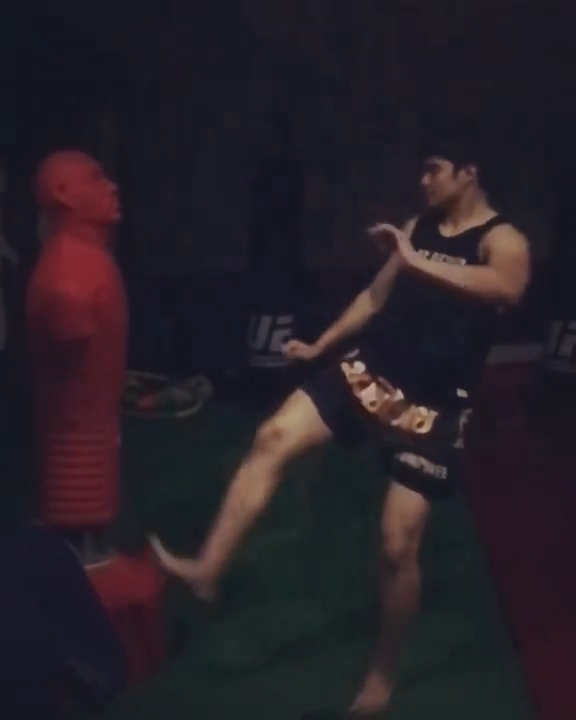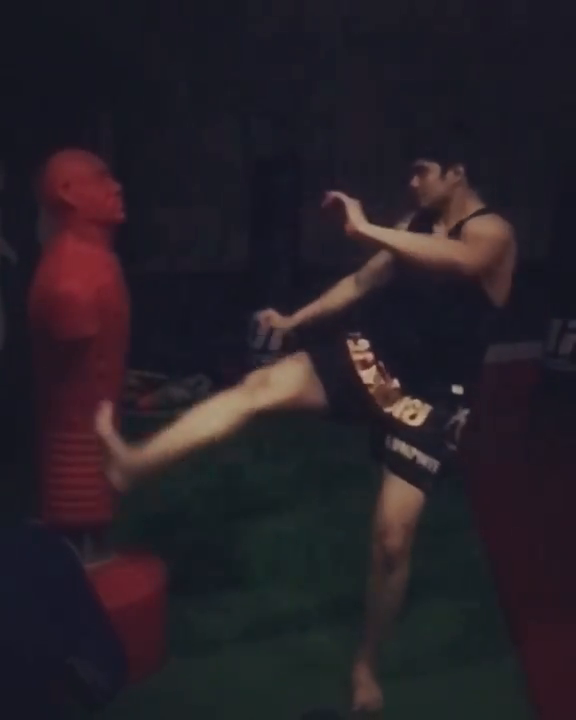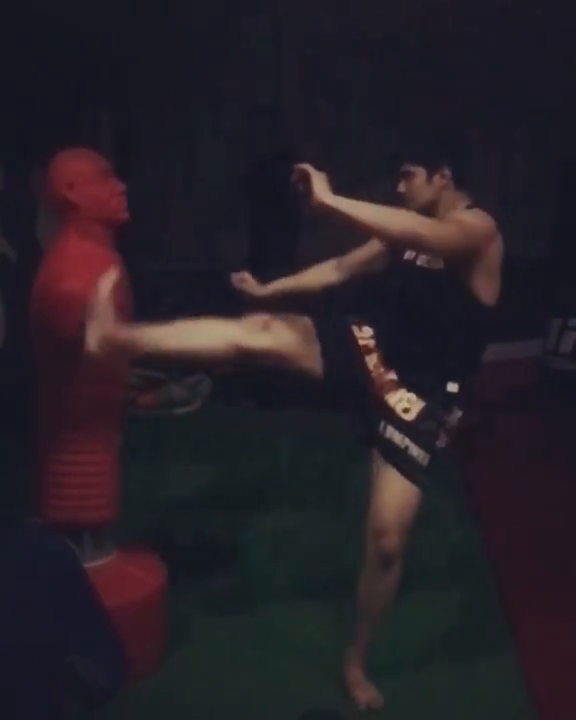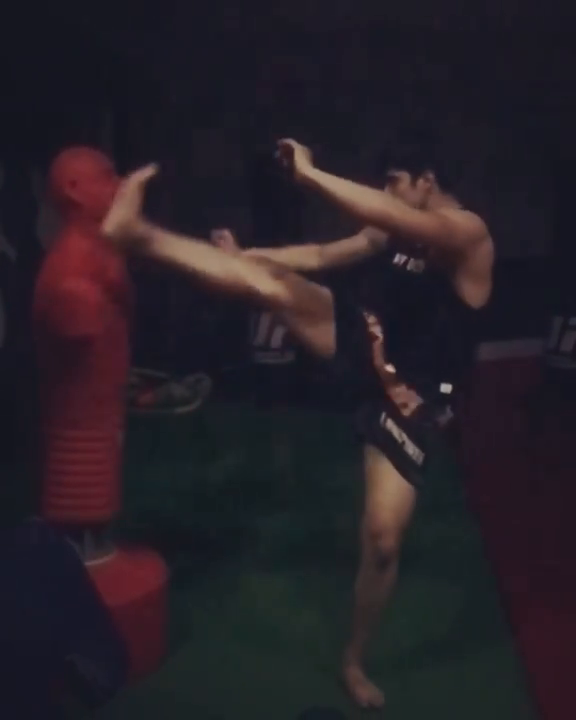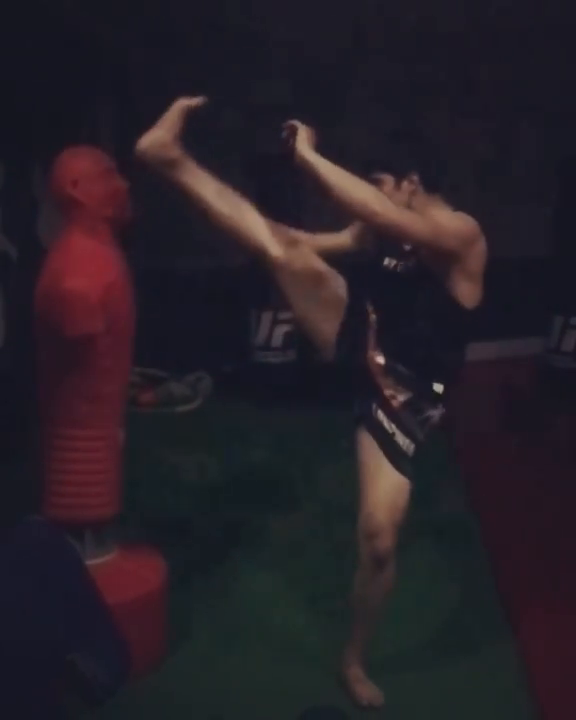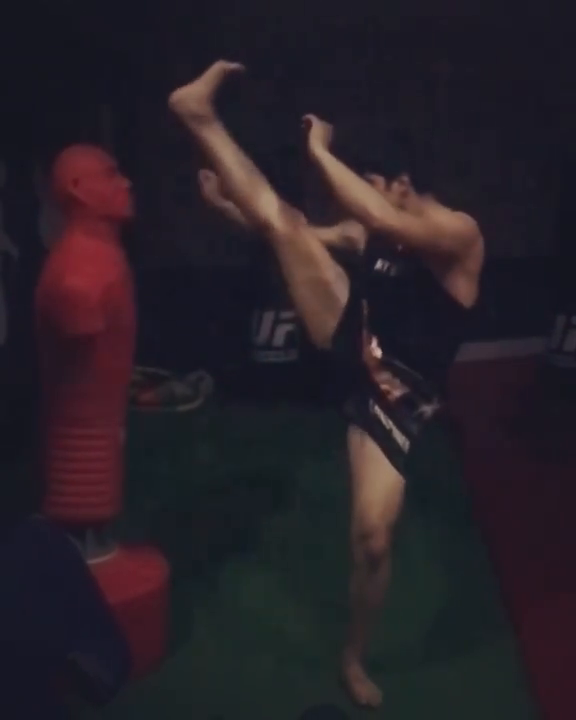
dt=0.3s
person 1, frame 1
left shoulder: (504, 240)
right shoulder: (420, 227)
left elbow: (507, 288)
left wrist: (413, 259)
right wrist: (319, 346)
left hip: (434, 404)
right hip: (369, 369)
left knee: (398, 545)
right knee: (273, 438)
left ankle: (382, 671)
right ankle: (208, 569)
person 1, frame 2
left shoulder: (491, 232)
right shoulder: (416, 226)
left elbow: (460, 260)
right elbow: (362, 281)
left wrist: (366, 228)
right wrist: (295, 320)
left hip: (429, 400)
right hip: (369, 360)
left knee: (391, 541)
right knee: (260, 385)
left ankle: (365, 666)
right ankle: (135, 461)
person 1, frame 3
left shoulder: (477, 230)
right shoulder: (406, 232)
left elbow: (426, 236)
right elbow: (341, 268)
left wrist: (328, 200)
right wrist: (268, 286)
left hip: (421, 398)
right hip: (370, 353)
left knee: (388, 539)
right knee: (259, 333)
left ankle: (355, 663)
right ankle: (121, 336)
person 1, frame 4
left shoulder: (466, 231)
right shoulder: (395, 231)
left elbow: (396, 216)
right elbow: (323, 256)
left wrist: (309, 173)
right wrist: (246, 254)
left hip: (414, 396)
right hip: (370, 347)
left knee: (383, 540)
right knee: (271, 285)
left ankle: (354, 662)
right ankle: (139, 232)
person 1, frame 5
left shoulder: (459, 233)
right shoulder: (382, 232)
left elbow: (389, 218)
right elbow: (307, 242)
left wrist: (309, 156)
right wrist: (234, 218)
left hip: (404, 397)
right hip: (362, 349)
left knee: (380, 539)
right knee: (282, 248)
left ankle: (354, 661)
person 1, frame 6
left shoulder: (458, 231)
right shoulder: (371, 234)
left elbow: (382, 218)
right elbow: (303, 235)
left wrist: (319, 151)
right wrist: (225, 202)
left hip: (395, 393)
right hip: (354, 345)
left knee: (374, 537)
right knee: (284, 224)
left ankle: (353, 658)
person 2, frame 1
left shoulder: (89, 256)
right shoulder: (67, 273)
right elbow: (71, 362)
left hip: (93, 421)
right hip: (77, 428)
left knee: (88, 529)
right knee: (79, 535)
person 2, frame 2
left shoulder: (92, 255)
right shoulder: (70, 274)
right elbow: (75, 363)
left wrist: (125, 388)
left hip: (91, 420)
right hip: (78, 427)
left knee: (89, 527)
right knee: (79, 530)
person 2, frame 3
left shoulder: (95, 252)
right shoulder: (72, 270)
right elbow: (77, 359)
left hip: (95, 417)
right hip: (80, 425)
left knee: (89, 520)
right knee: (79, 527)
person 2, frame 4
left shoulder: (98, 253)
right shoulder: (74, 271)
right elbow: (77, 360)
left wrist: (127, 385)
left hip: (98, 417)
right hip: (81, 425)
left knee: (90, 522)
right knee: (79, 528)
person 2, frame 5
left shoulder: (99, 251)
right shoulder: (76, 271)
right elbow: (79, 360)
left hip: (97, 417)
right hip: (82, 424)
left knee: (91, 521)
right knee: (81, 523)
person 2, frame 6
left shoulder: (101, 251)
right shoulder: (78, 270)
right elbow: (80, 360)
left wrist: (130, 387)
left hip: (99, 418)
right hip: (83, 424)
left knee: (91, 520)
right knee: (81, 525)
